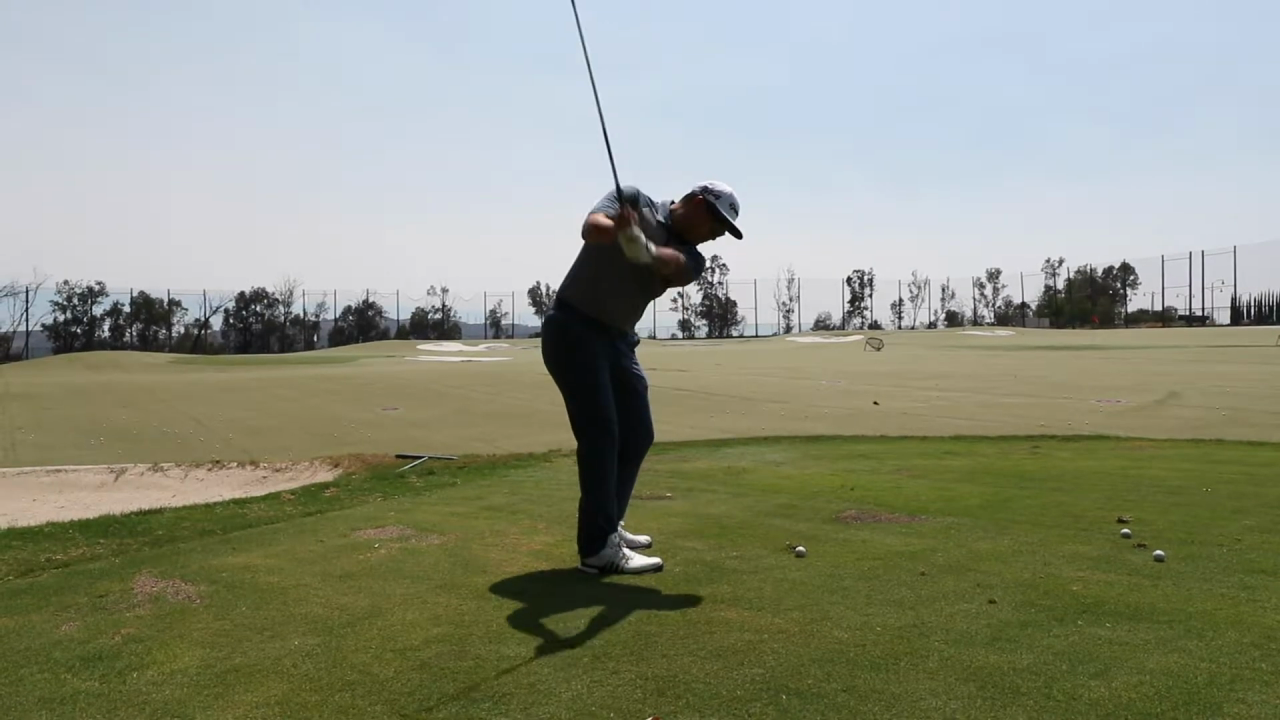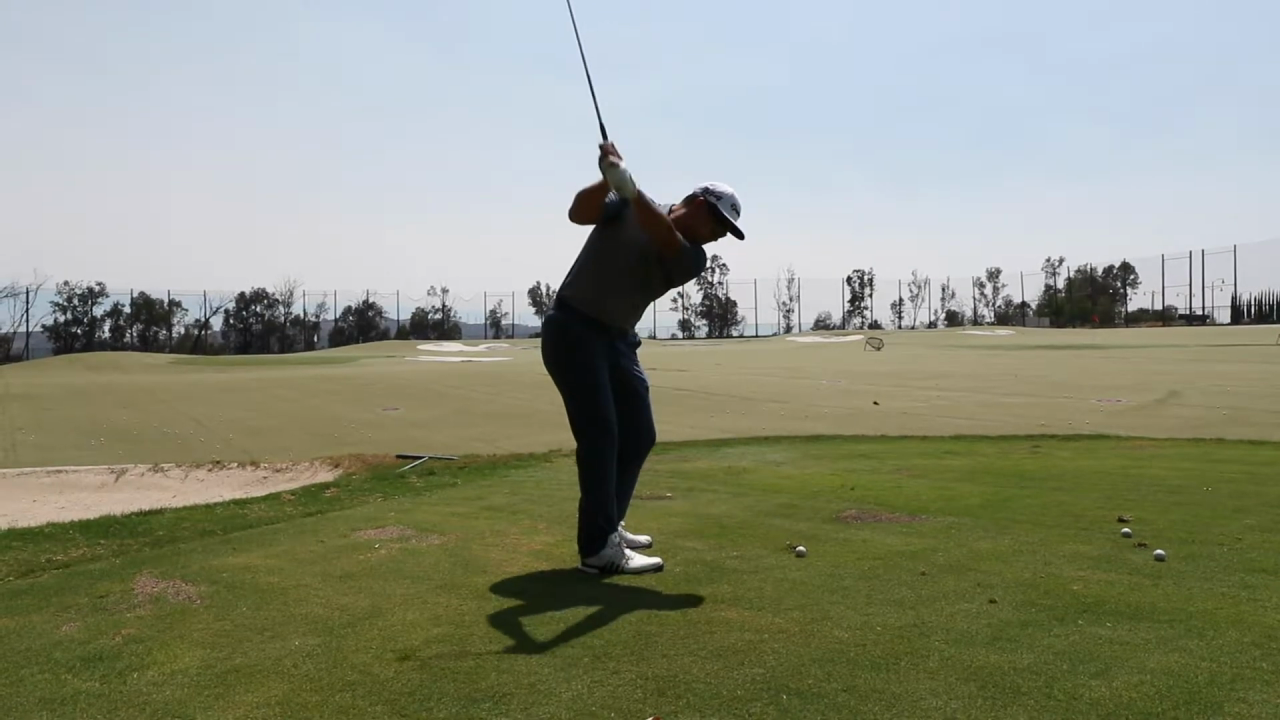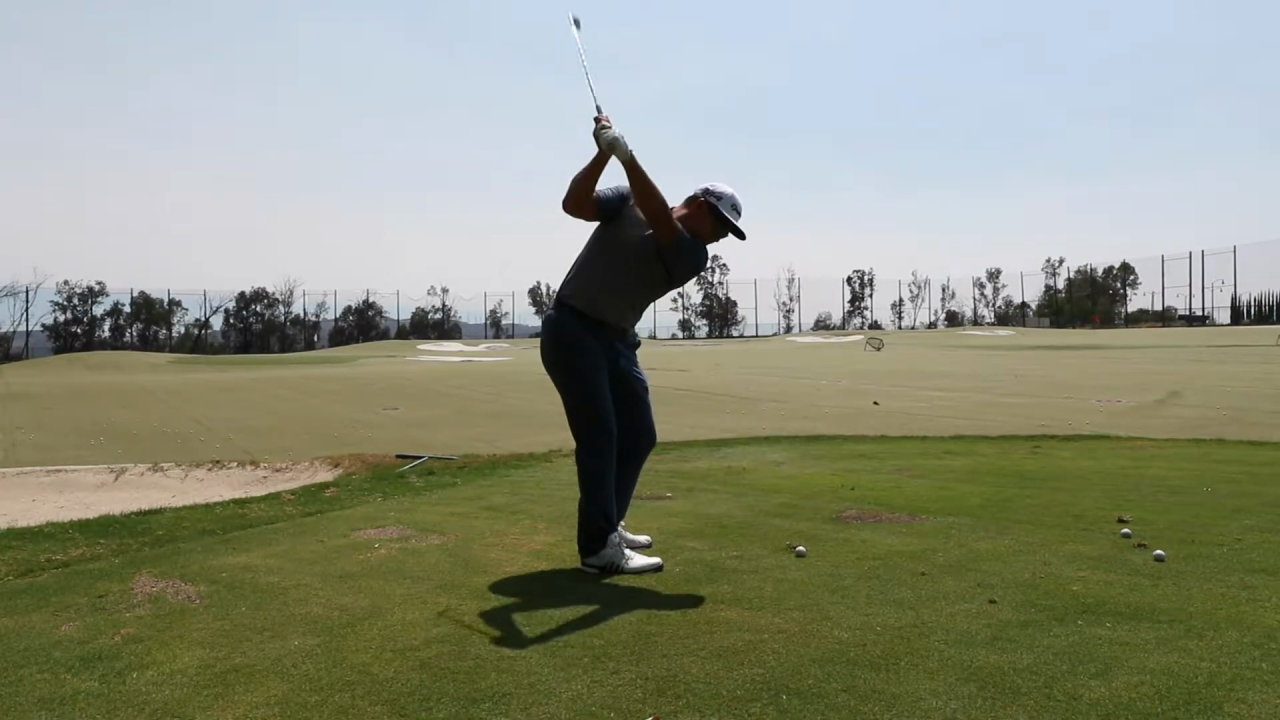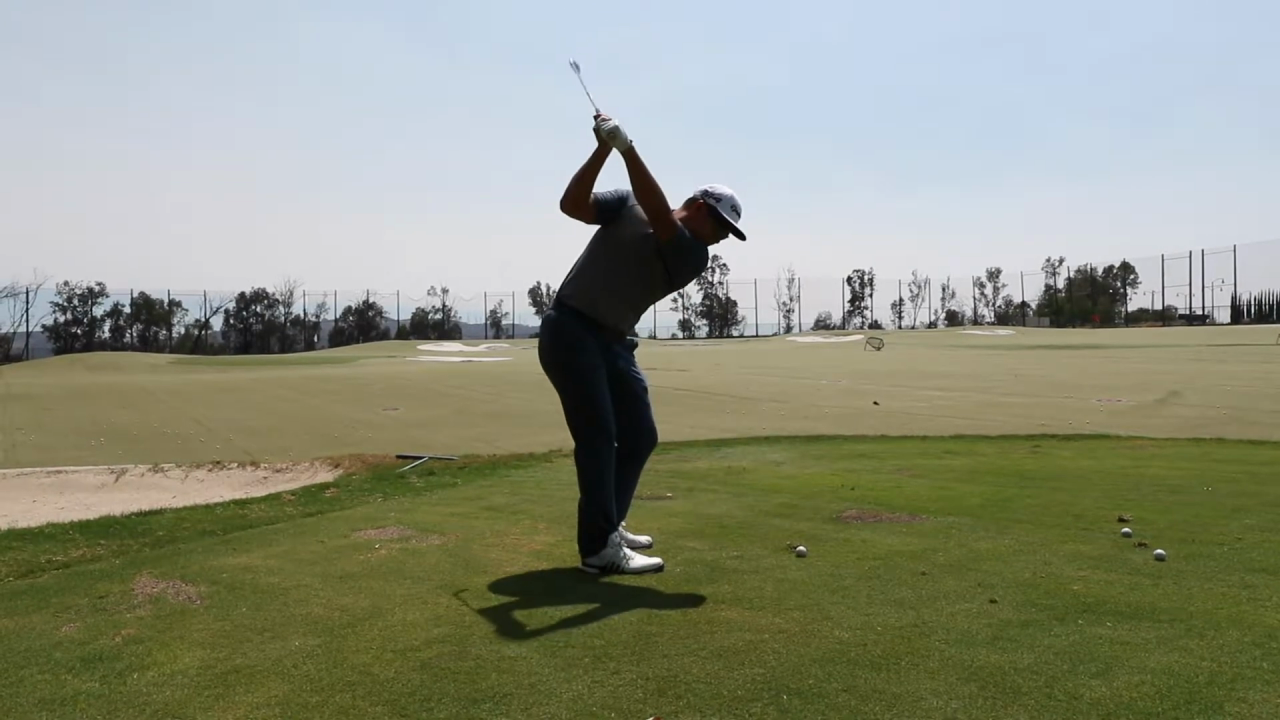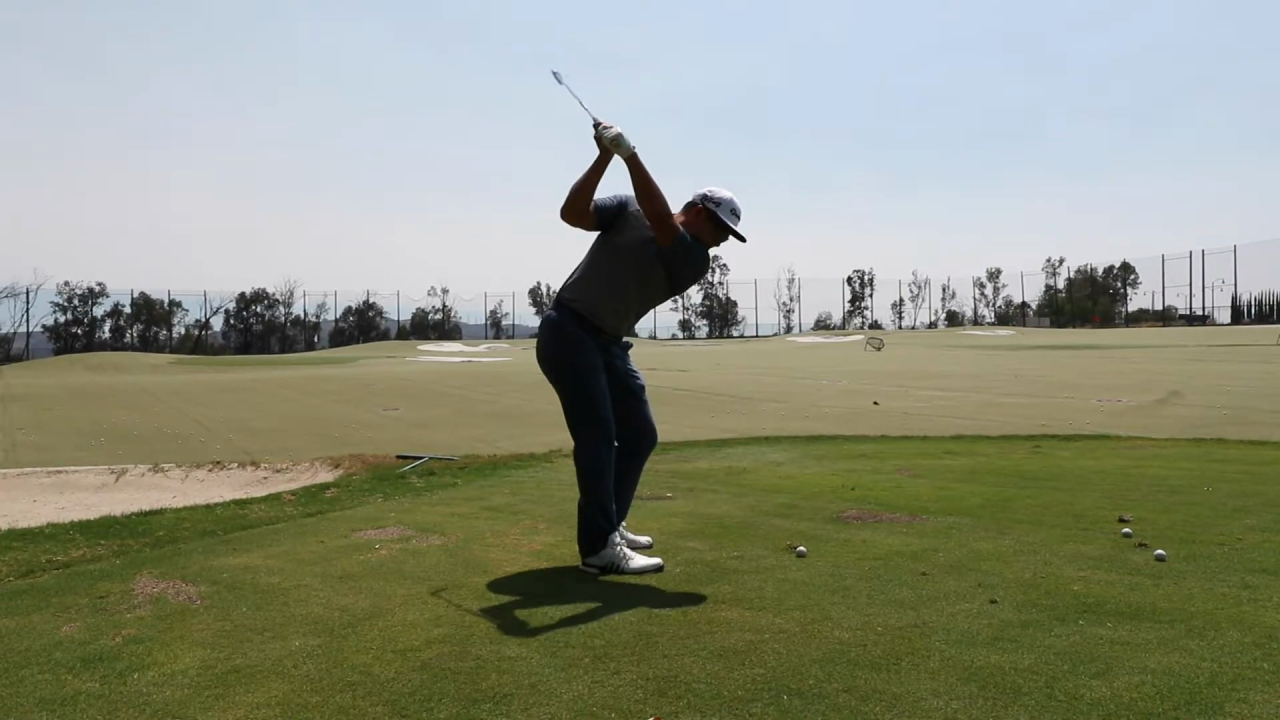
dt=0.3s
person 1, frame 1
left shoulder: (691, 258)
right shoulder: (633, 202)
left elbow: (668, 266)
right elbow: (592, 228)
left wrist: (643, 249)
right wrist: (620, 232)
left hip: (617, 339)
right hip: (573, 329)
left knee: (637, 435)
right knee: (600, 433)
left ankle: (607, 527)
right ankle: (598, 547)
person 1, frame 2
left shoulder: (693, 259)
right shoulder: (626, 203)
left elbow: (662, 237)
right elbow: (579, 212)
left wrist: (630, 188)
right wrist: (609, 182)
left hip: (617, 340)
right hip: (572, 328)
left knee: (639, 436)
right knee: (600, 434)
left ankle: (608, 526)
right ankle: (598, 548)
person 1, frame 3
left shoulder: (692, 256)
right shoulder: (628, 199)
left elbow: (661, 221)
right elbow: (574, 204)
right wrist: (603, 154)
left hip: (616, 341)
right hip: (571, 329)
left knee: (639, 437)
right knee: (599, 434)
left ankle: (608, 526)
right ankle: (598, 548)
person 1, frame 4
left shoulder: (693, 257)
right shoulder: (628, 204)
right elbow: (571, 204)
right wrist: (603, 149)
left hip: (613, 342)
right hip: (569, 330)
left knee: (640, 438)
right knee: (597, 435)
left ankle: (609, 527)
right ankle: (599, 548)
person 1, frame 5
left shoulder: (694, 260)
right shoulder: (628, 208)
left elbow: (662, 221)
right elbow: (572, 213)
right wrist: (605, 157)
left hip: (608, 343)
right hip: (567, 331)
left knee: (640, 436)
right knee: (597, 434)
left ankle: (609, 526)
right ankle: (599, 548)
